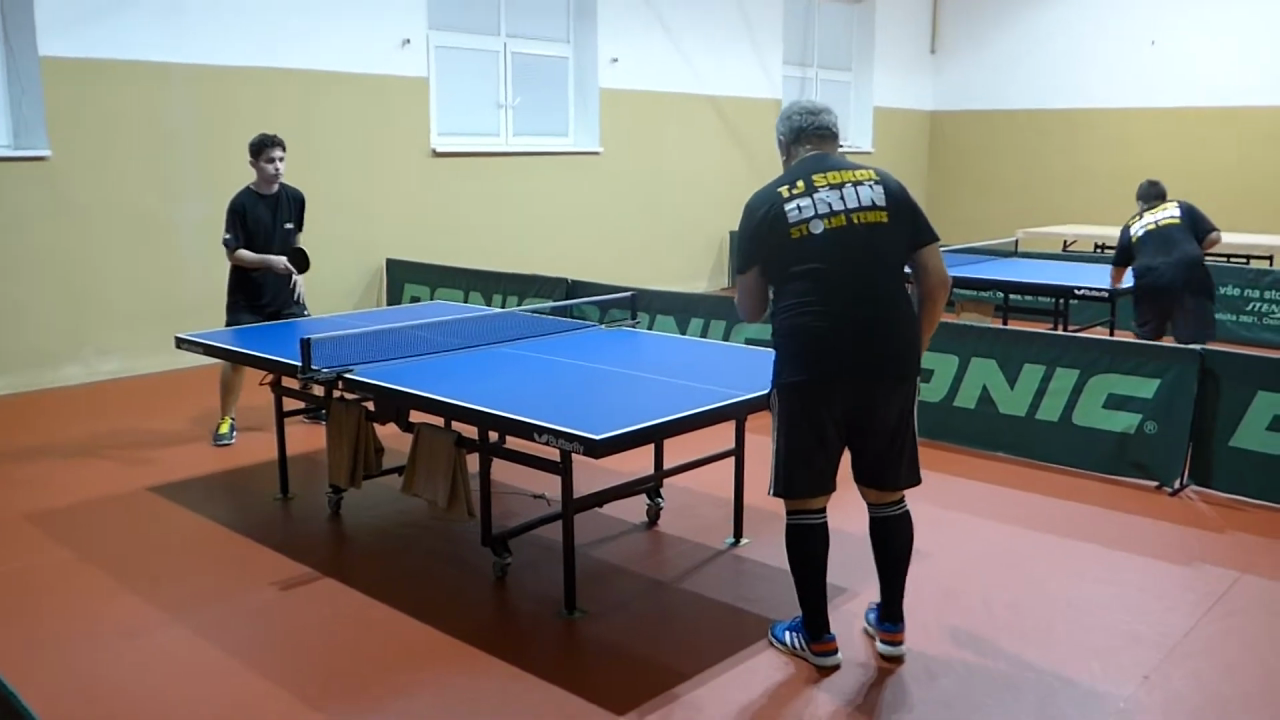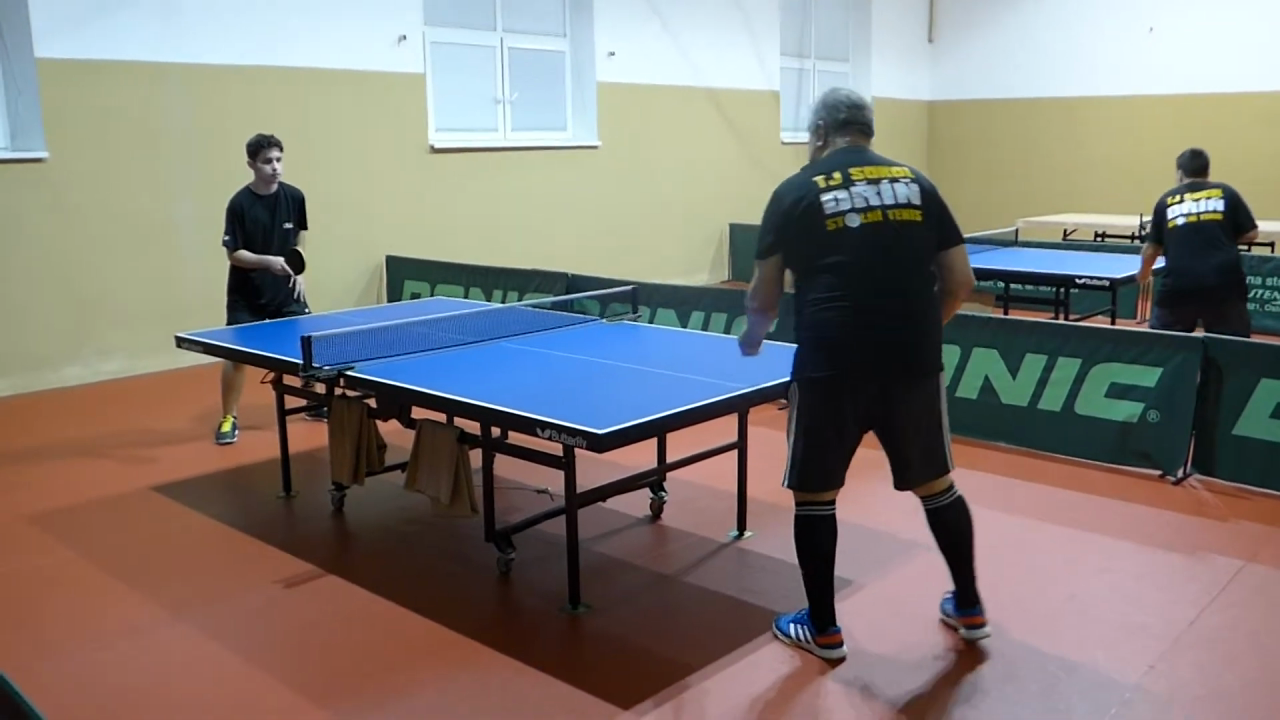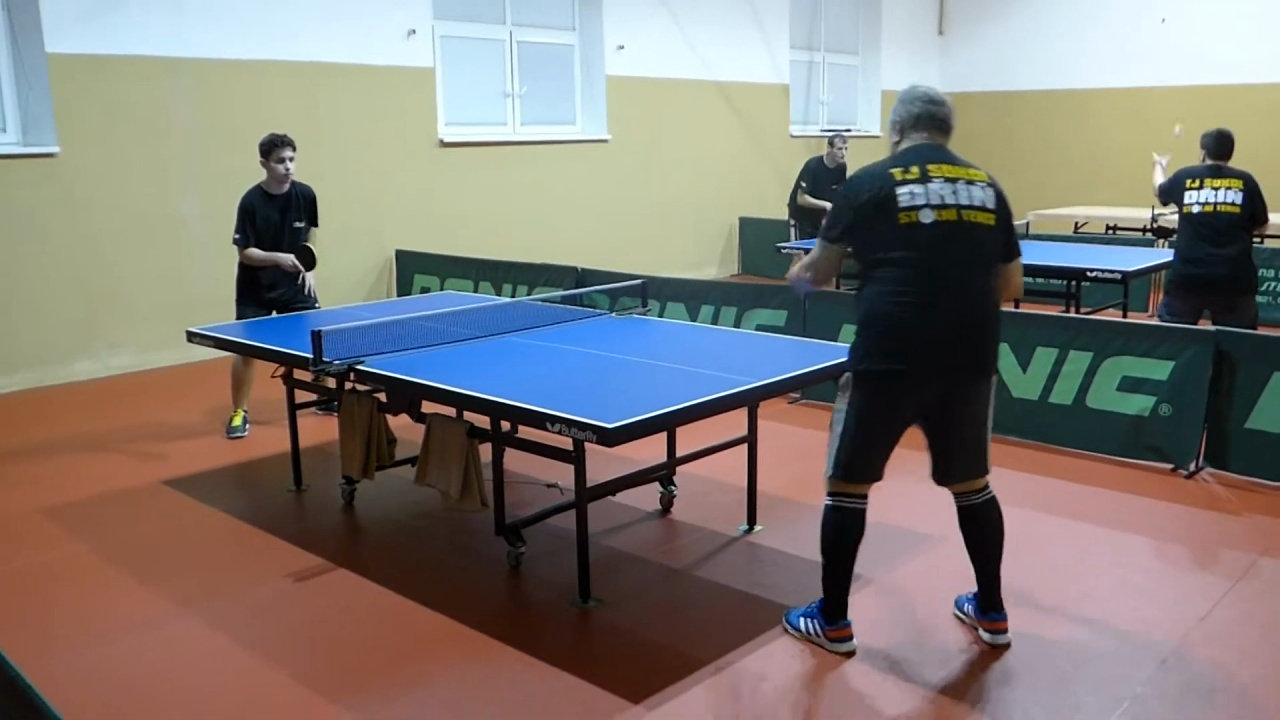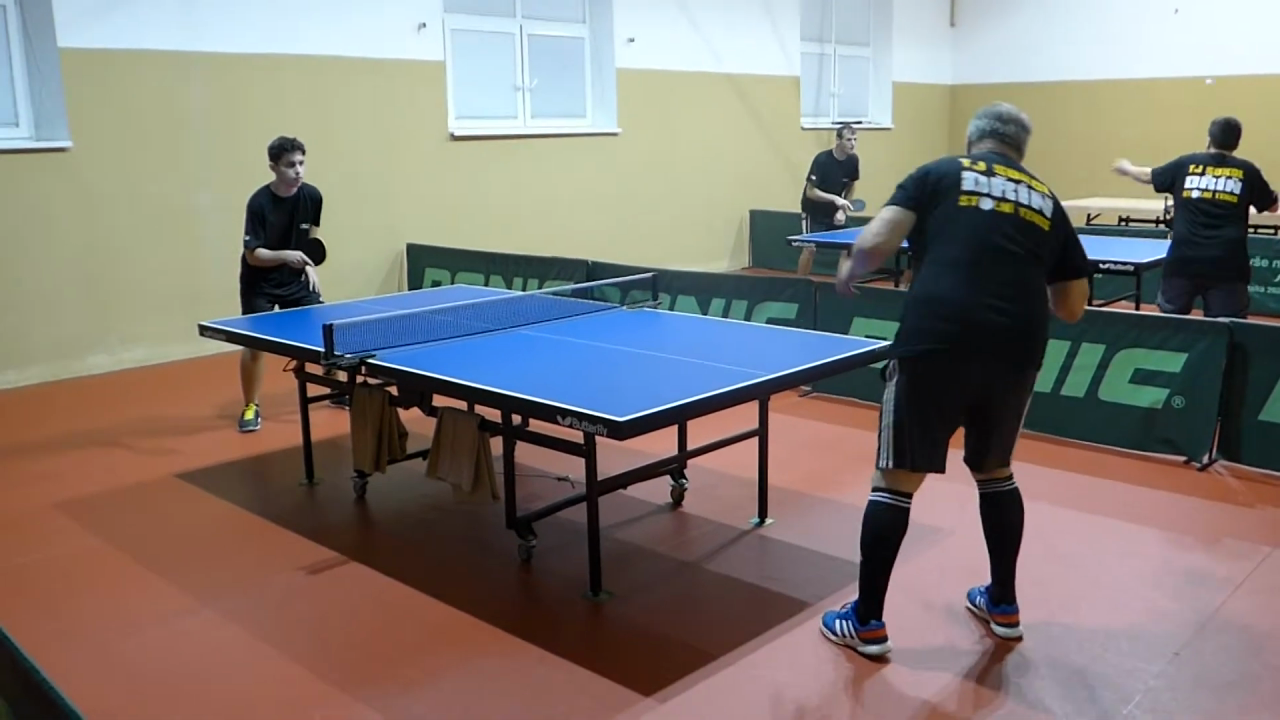
dt=0.3s
person 1, frame 1
left shoulder: (766, 204)
right shoulder: (885, 186)
left elbow: (749, 309)
right elbow: (937, 281)
right wrist: (913, 343)
left hip: (809, 370)
right hip: (888, 366)
left knee: (805, 502)
right knee: (888, 495)
left ankle: (816, 635)
right ankle: (891, 621)
person 1, frame 2
left shoulder: (795, 193)
right shoulder: (916, 184)
left elbow: (764, 297)
right elbow: (960, 282)
left wrist: (755, 331)
left hip: (831, 365)
right hip: (913, 363)
left knee: (815, 495)
right knee: (934, 485)
left ankle: (823, 626)
right ankle: (968, 607)
person 1, frame 3
left shoulder: (871, 181)
right shoulder: (988, 189)
left elbow: (816, 273)
right elbow: (1007, 288)
left wrist: (798, 276)
left hip: (887, 356)
right hip: (970, 358)
left knee: (847, 484)
right knee: (971, 483)
left ankle: (833, 618)
right ankle: (990, 611)
person 1, frame 4
left shoulder: (937, 175)
right shoulder: (1047, 201)
left elbow: (871, 245)
right elbow: (1073, 305)
left wrist: (848, 268)
left hip: (937, 340)
right hip: (1017, 349)
left knee: (895, 479)
right knee: (993, 472)
left ankle: (867, 620)
right ankle: (1003, 603)
person 2, frame 1
left shoulder: (295, 198)
right shoulder: (241, 203)
right elbow: (233, 254)
left wrist: (296, 271)
right wrist: (269, 260)
left hip: (285, 291)
right hip: (247, 294)
left ankle: (312, 406)
right ankle: (227, 420)
person 2, frame 2
left shoulder: (294, 197)
right shoulder: (240, 203)
right elbow: (234, 254)
left wrist: (297, 270)
right wrist: (268, 261)
left hip: (285, 289)
right hip: (247, 293)
left ankle: (314, 404)
right ankle: (229, 419)
person 2, frame 3
left shoulder: (306, 195)
right shoulder: (251, 201)
right elbow: (245, 253)
left wrist: (306, 267)
right wrist: (278, 258)
left hip: (294, 283)
right hip: (256, 288)
left ankle: (326, 397)
right ankle: (239, 413)
person 2, frame 4
left shoulder: (312, 196)
right shoulder: (259, 202)
right elbow: (253, 255)
left wrist: (309, 264)
right wrist: (285, 255)
left hip: (297, 279)
right hip: (259, 283)
right knee: (254, 344)
right ankle: (251, 406)
person 3, frame 1
left shoulder: (1131, 224)
right shoulder: (1183, 207)
left elbow: (1116, 272)
right elbow: (1214, 237)
left wrist: (1115, 284)
left hip: (1148, 284)
right hip: (1189, 278)
person 3, frame 2
left shoulder: (1167, 200)
right shoulder: (1226, 193)
left elbow: (1152, 249)
right elbow: (1251, 234)
left wrist: (1144, 271)
left hip: (1179, 284)
right hip: (1224, 284)
person 3, frame 3
left shoulder: (1185, 177)
right shoulder: (1245, 181)
left elbow: (1159, 190)
right elbow: (1260, 227)
left wrist: (1159, 166)
left hip: (1188, 274)
right hip: (1234, 276)
person 3, frame 4
left shoulder: (1187, 164)
right shoulder: (1247, 171)
left elbow: (1148, 176)
left wrist: (1127, 168)
left hip: (1184, 259)
right hip: (1226, 263)
